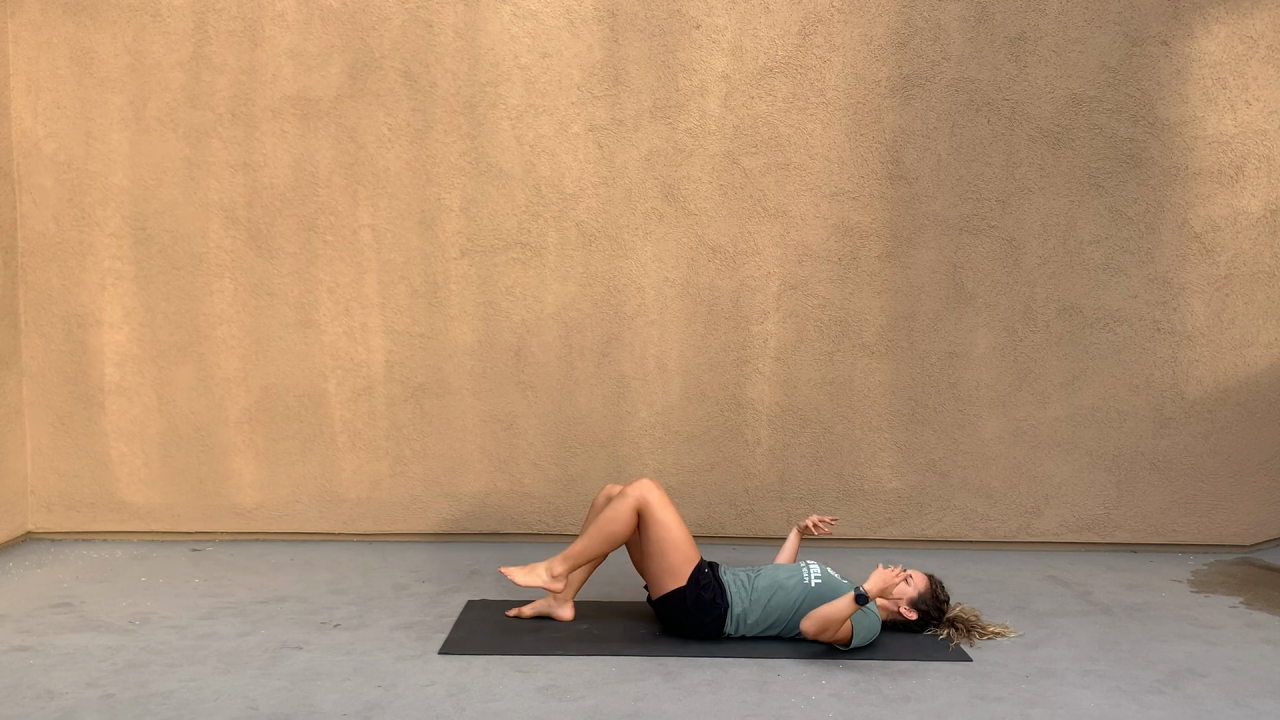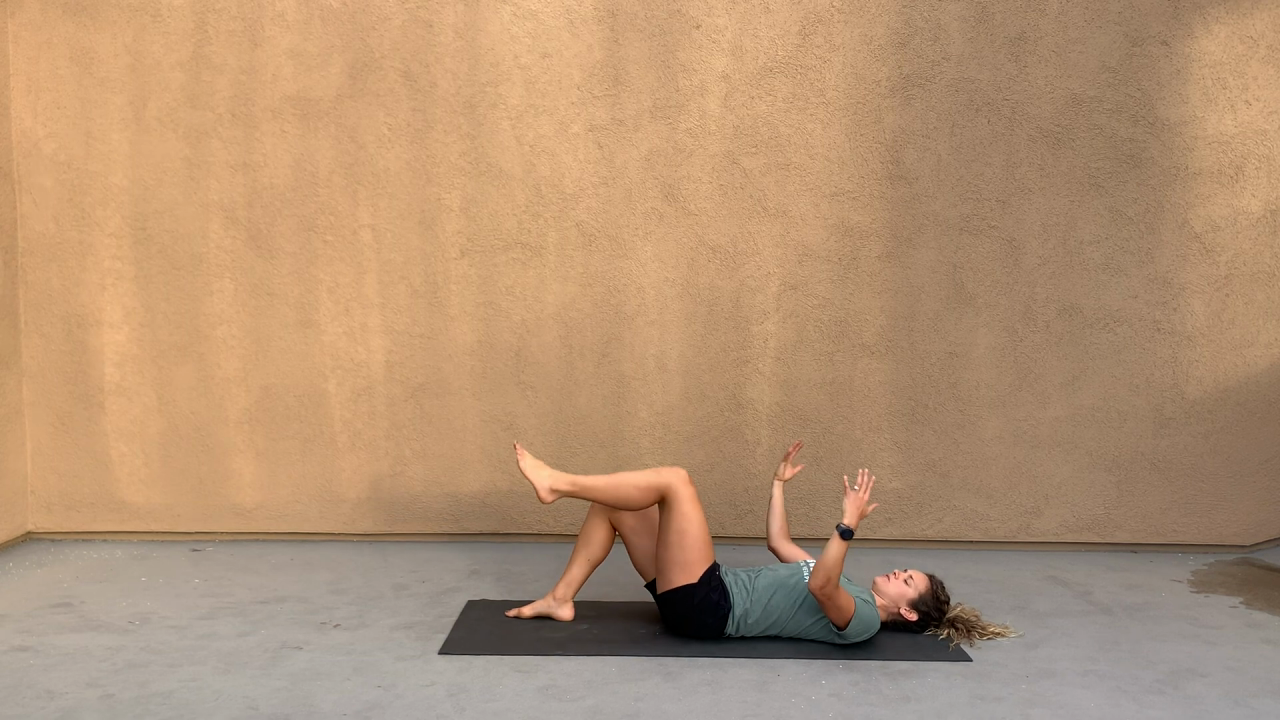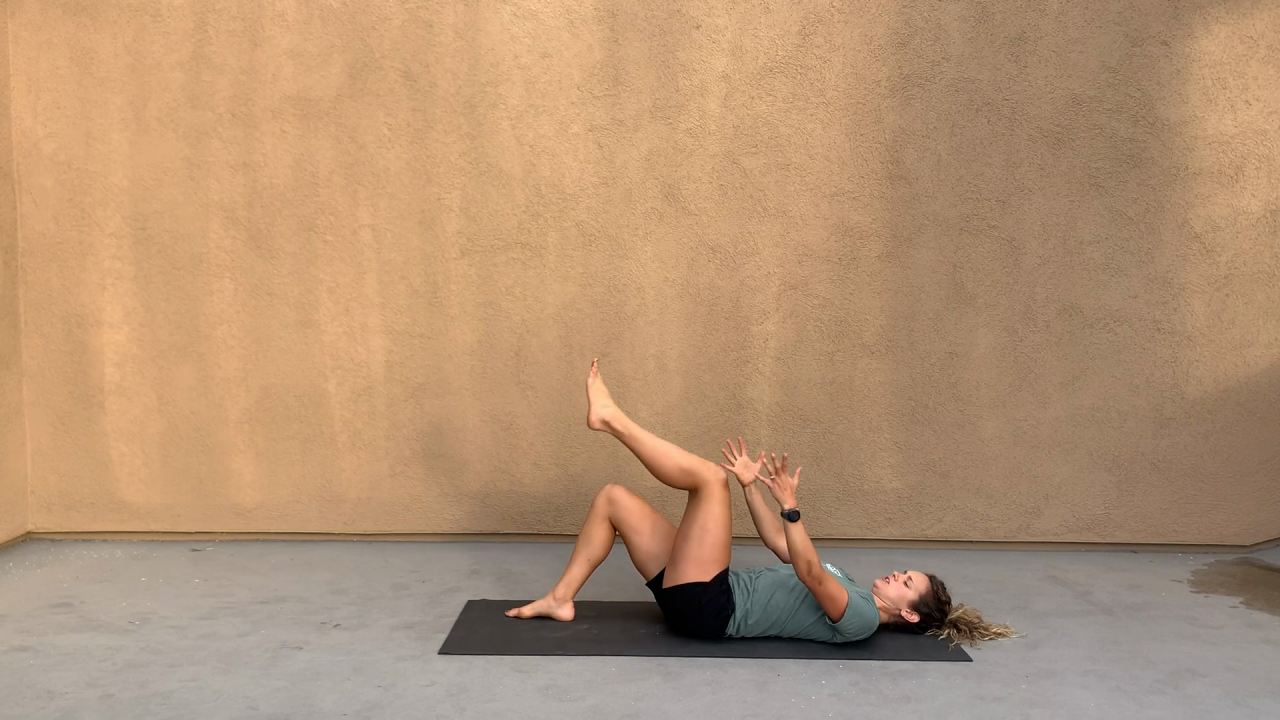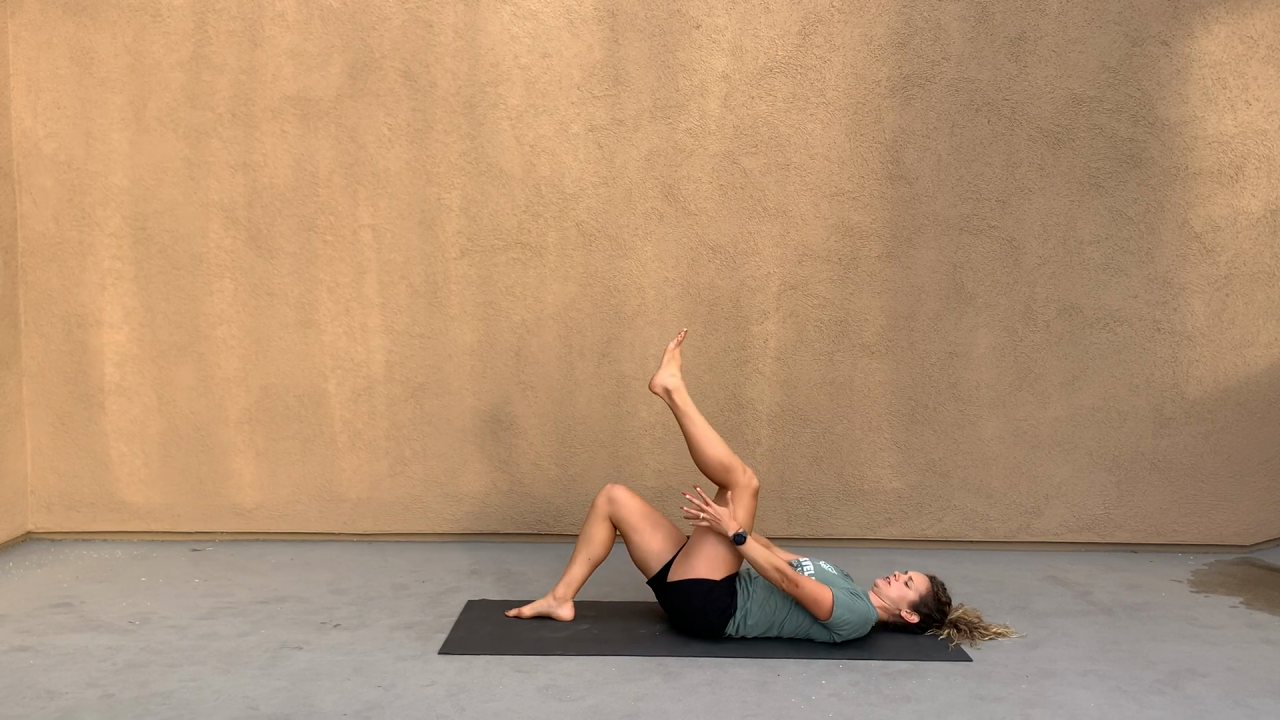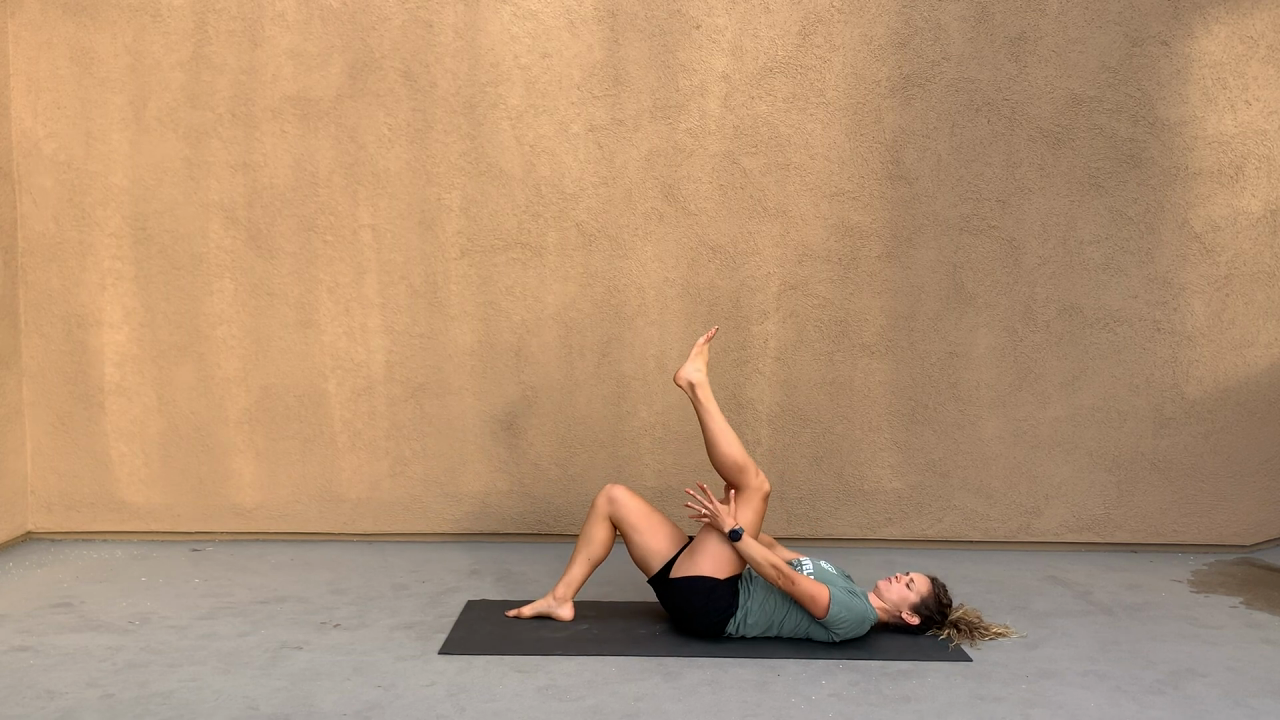
dt=0.3s
person 1, frame 1
left shoulder: (863, 624)
right shoulder: (849, 598)
left elbow: (810, 625)
left wrist: (865, 588)
right wrist: (799, 531)
left hip: (702, 606)
right hip: (711, 586)
left knee: (645, 491)
right knee: (613, 495)
left ankle: (555, 571)
right ankle: (560, 599)
person 1, frame 2
left shoulder: (860, 619)
right shoulder: (848, 590)
left elbow: (819, 585)
right elbow: (779, 543)
left wrist: (848, 525)
right wrist: (780, 483)
left hip: (703, 607)
right hip: (704, 594)
left knee: (675, 480)
right knee: (615, 506)
left ankle: (560, 483)
right ankle: (560, 599)
person 1, frame 3
left shoulder: (859, 618)
right shoulder: (846, 588)
left elbow: (808, 570)
right elbow: (787, 552)
left wrist: (789, 508)
right wrist: (750, 486)
left hip: (706, 608)
right hip: (696, 596)
left knee: (709, 477)
right knee: (612, 497)
left ankle: (611, 418)
right ankle: (560, 601)
person 1, frame 4
left shoulder: (855, 617)
right shoulder: (845, 587)
left elbow: (787, 579)
right elbow: (779, 558)
left wrist: (734, 530)
right wrist: (725, 519)
left hip: (707, 606)
right hip: (695, 593)
left knee: (742, 480)
right knee: (613, 497)
left ankle: (673, 390)
right ankle: (560, 599)
person 1, frame 5
left shoulder: (854, 617)
right shoulder: (844, 586)
left elbow: (784, 577)
right elbow: (770, 549)
left wrist: (732, 530)
right wrist: (726, 521)
left hip: (707, 603)
right hip: (695, 589)
left knee: (754, 484)
right knee: (612, 497)
right ankle: (560, 599)
